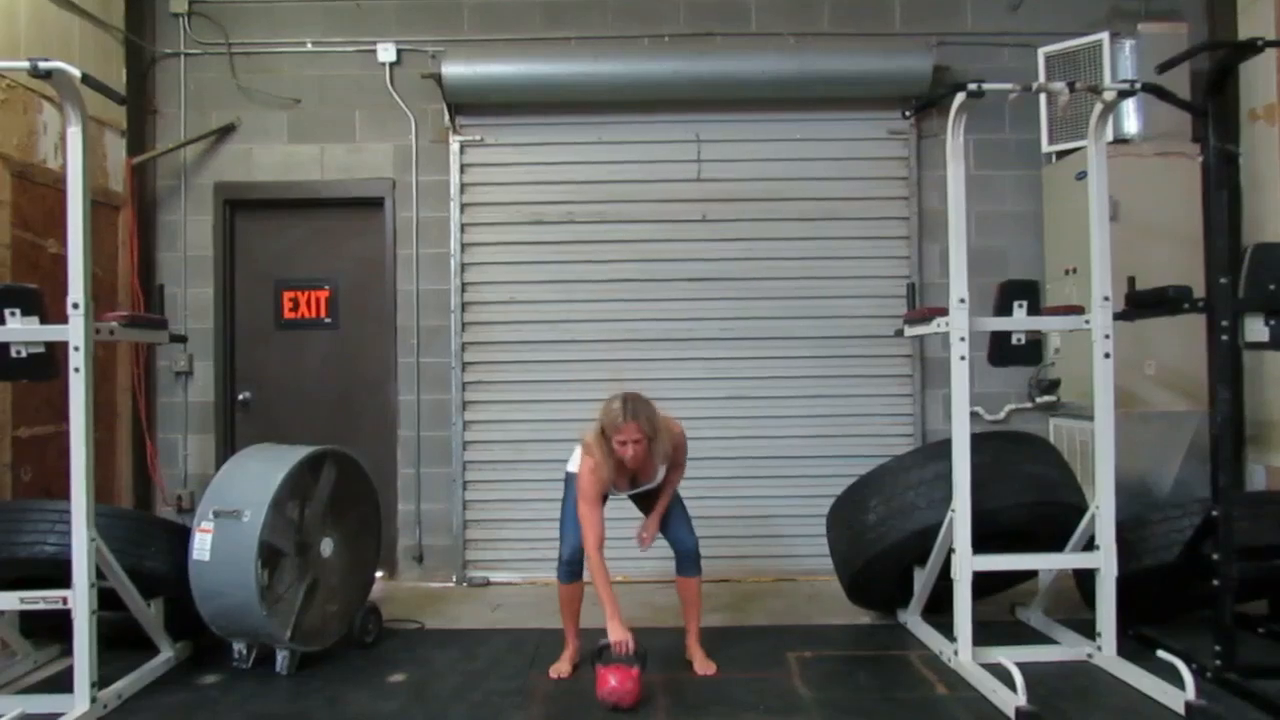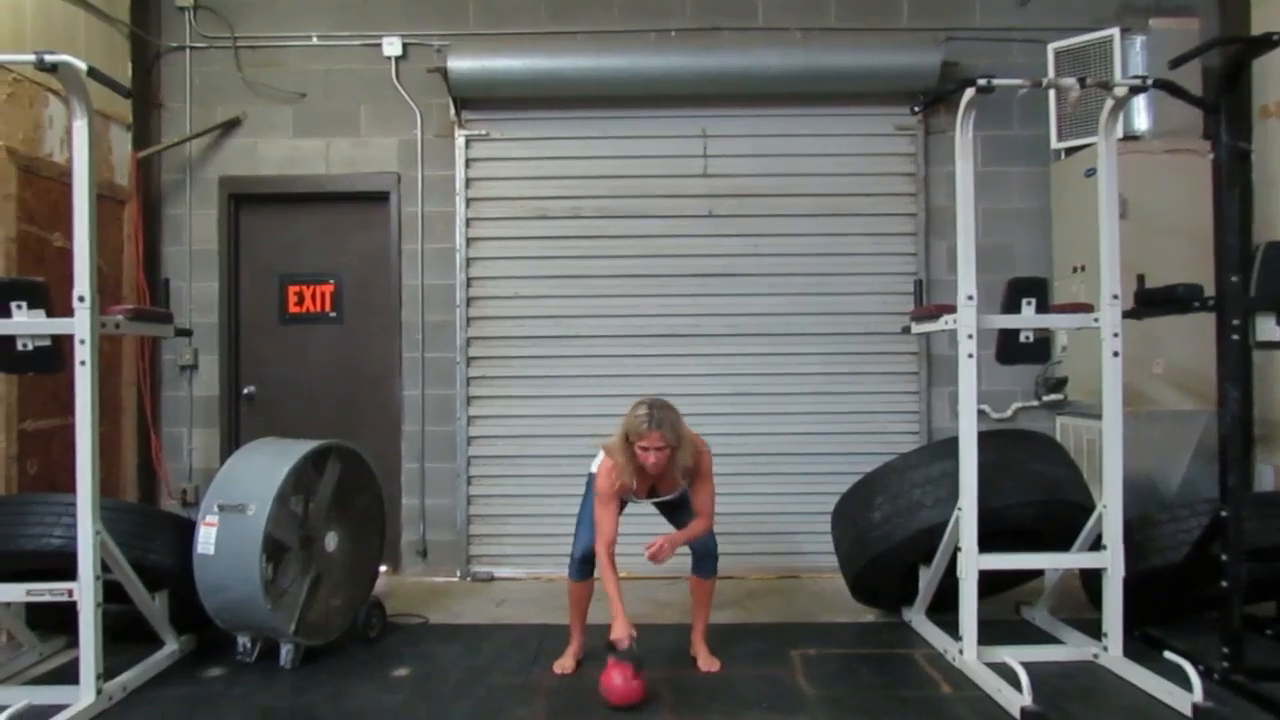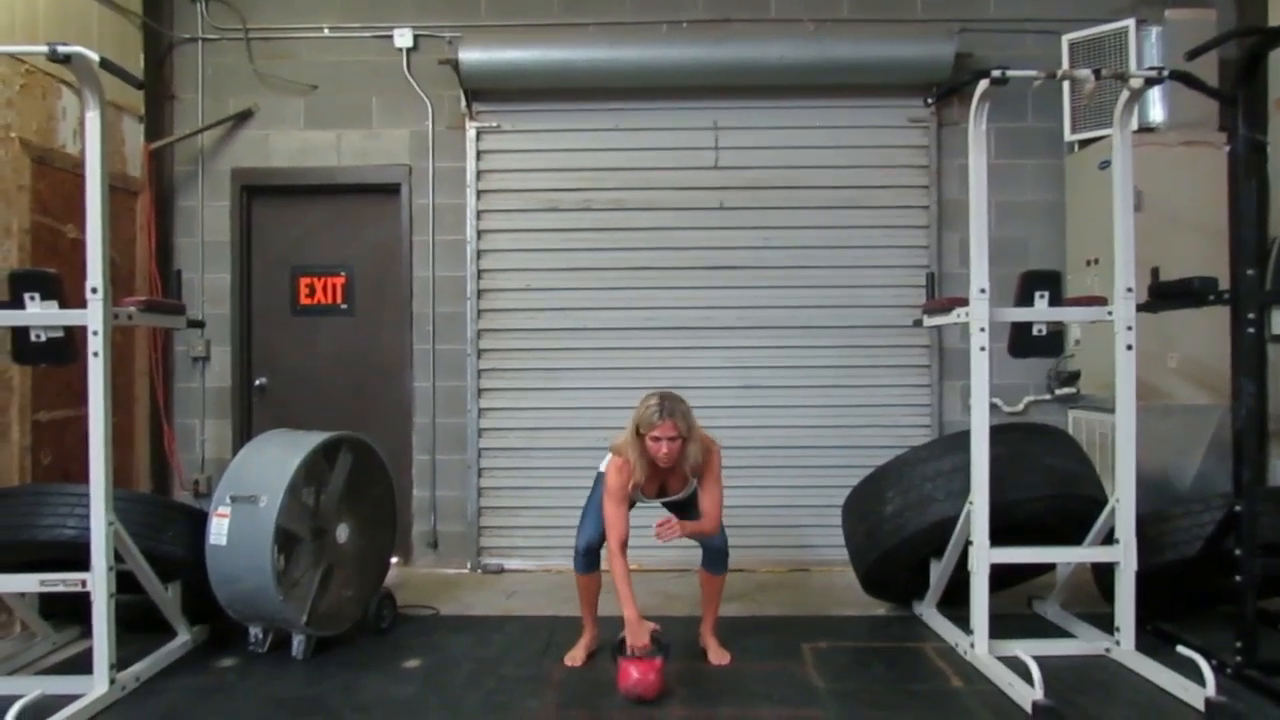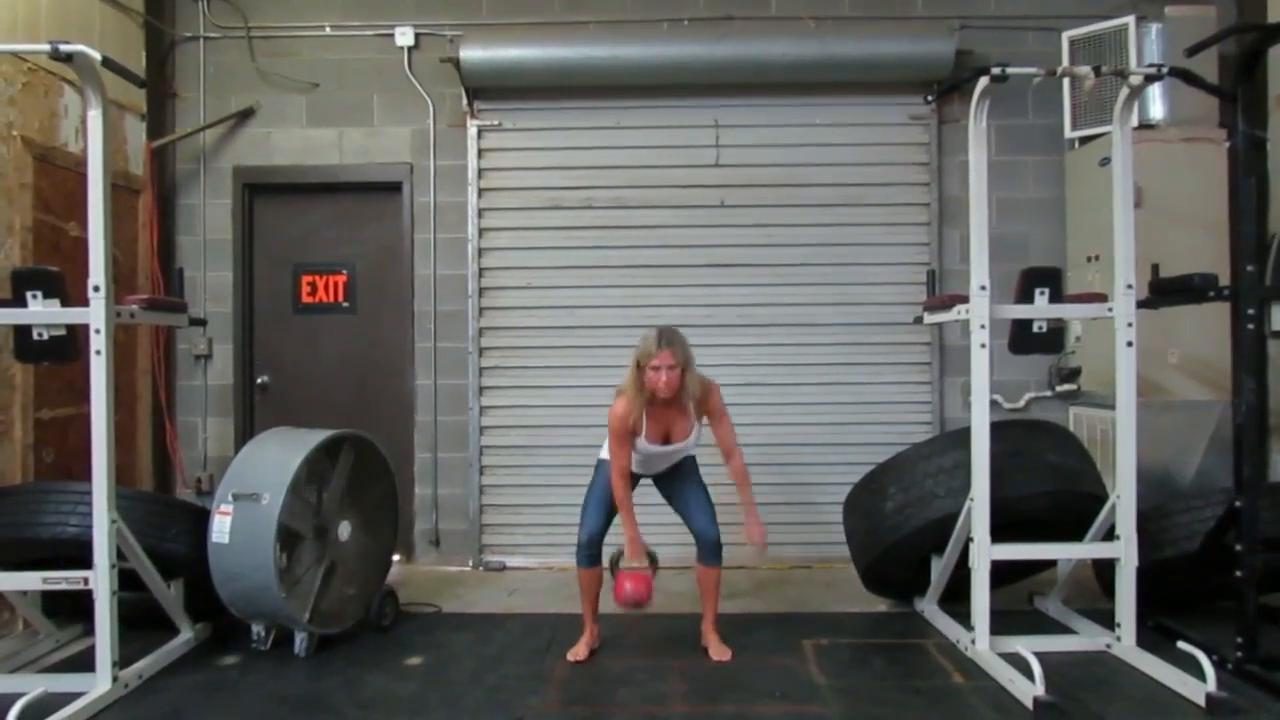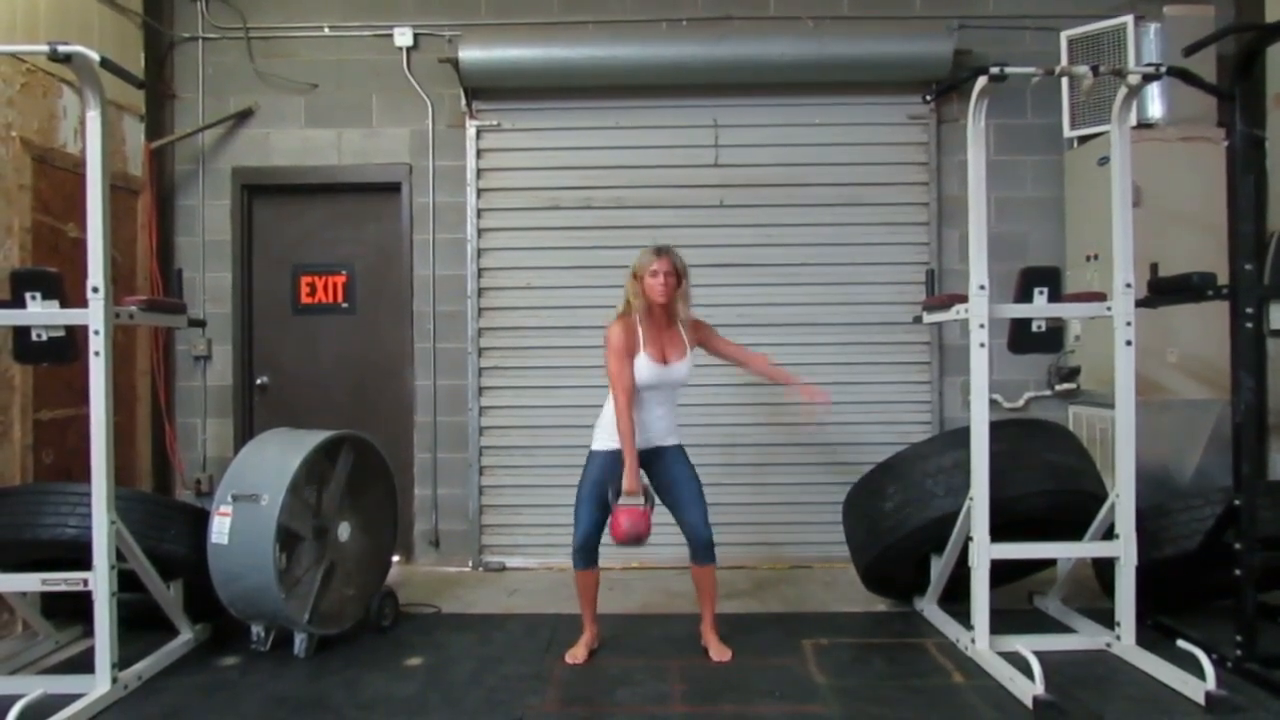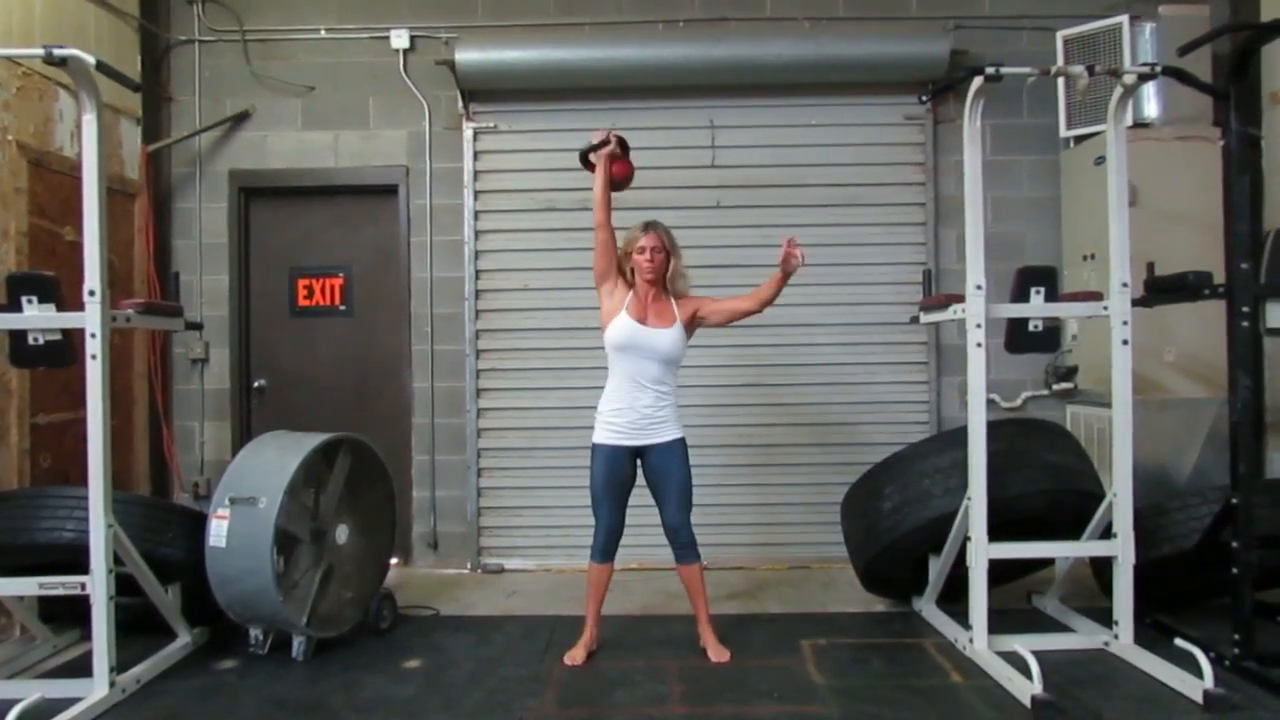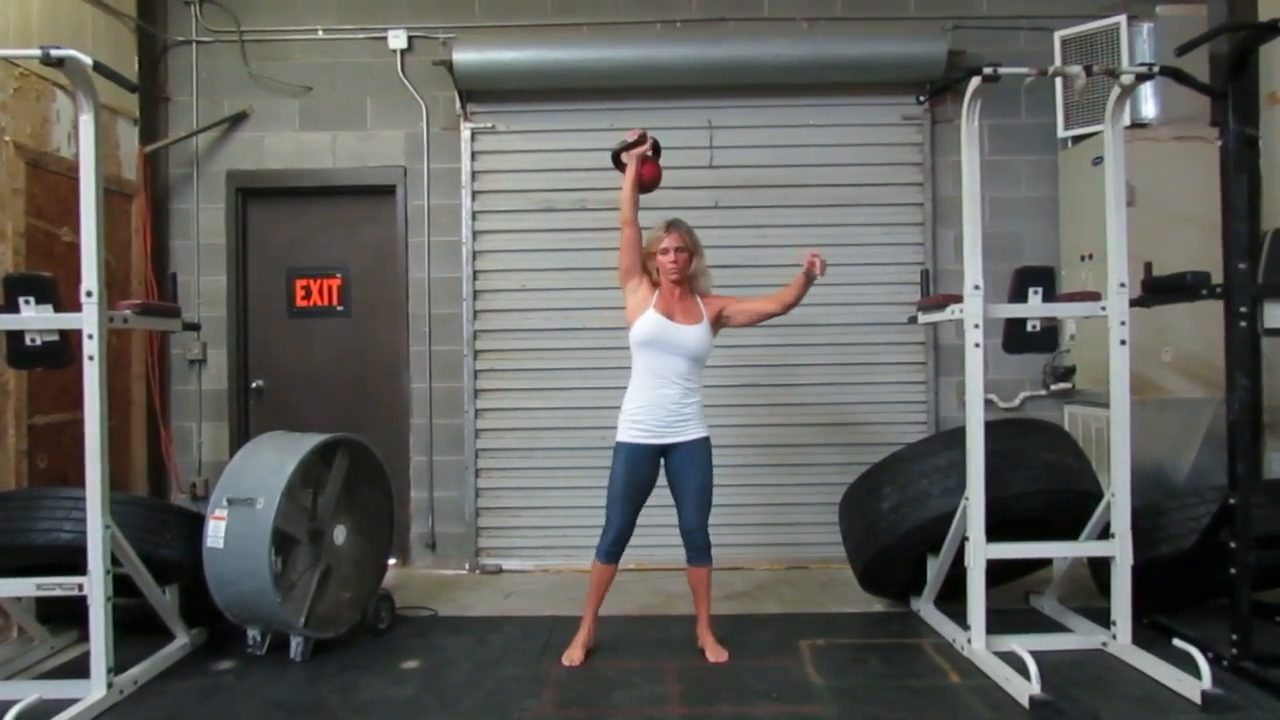
dt=0.7s
person 1, frame 1
left shoulder: (672, 435)
right shoulder: (593, 462)
left elbow: (675, 470)
right elbow: (593, 549)
left wrist: (655, 515)
right wrist: (614, 620)
left hip: (650, 481)
right hip: (581, 474)
left knee: (687, 546)
right knee: (571, 555)
left ankle: (693, 644)
right ankle: (571, 648)
person 1, frame 2
left shoulder: (697, 453)
right shoulder: (612, 468)
left elbow: (704, 518)
right elbow: (604, 548)
left wrist: (675, 539)
right wrist: (619, 617)
left hip: (673, 488)
right hip: (617, 481)
left knee: (706, 549)
right knee: (582, 553)
left ankle: (699, 641)
right ankle: (575, 644)
person 1, frame 3
left shoulder: (706, 452)
right shoulder: (621, 463)
left elbow: (712, 523)
right elbow: (616, 546)
left wrist: (684, 527)
right wrist: (632, 617)
left hip: (680, 492)
right hip: (623, 484)
left knee: (717, 546)
right knee: (586, 546)
left ankle: (708, 633)
right ankle: (589, 635)
person 1, frame 4
left shoulder: (704, 393)
right shoulder: (625, 406)
left elbow: (731, 454)
right elbow: (618, 476)
left wrist: (750, 513)
right wrist: (631, 537)
left hip: (676, 464)
right hip: (625, 463)
left knee: (708, 535)
right knee: (588, 537)
left ankle: (710, 630)
right ankle: (590, 632)
person 1, frame 5
left shoulder: (690, 329)
right shoulder: (623, 330)
left elbow: (746, 358)
right elbow: (622, 401)
left wrist: (796, 384)
right wrist: (630, 468)
left hip: (664, 445)
right hip: (613, 445)
left knee: (700, 536)
right knee: (584, 540)
left ankle: (709, 630)
right ankle: (589, 632)
person 1, frame 6
left shoulder: (687, 309)
right shoulder: (613, 295)
left elbow: (753, 304)
right elbow: (601, 228)
left wrist: (783, 274)
right wrist: (602, 167)
left hip: (664, 438)
right hip: (613, 436)
left knee: (680, 531)
right knee: (606, 535)
left ankle: (706, 630)
right ankle: (589, 634)
person 1, frame 7
left shoulder: (711, 307)
right shoulder: (639, 293)
left elbow: (776, 305)
right elbow: (627, 225)
left wrist: (806, 278)
right wrist: (633, 165)
left hip: (689, 436)
right hip: (637, 435)
left knee: (696, 533)
right knee: (615, 534)
left ankle: (705, 631)
right ankle: (585, 631)
